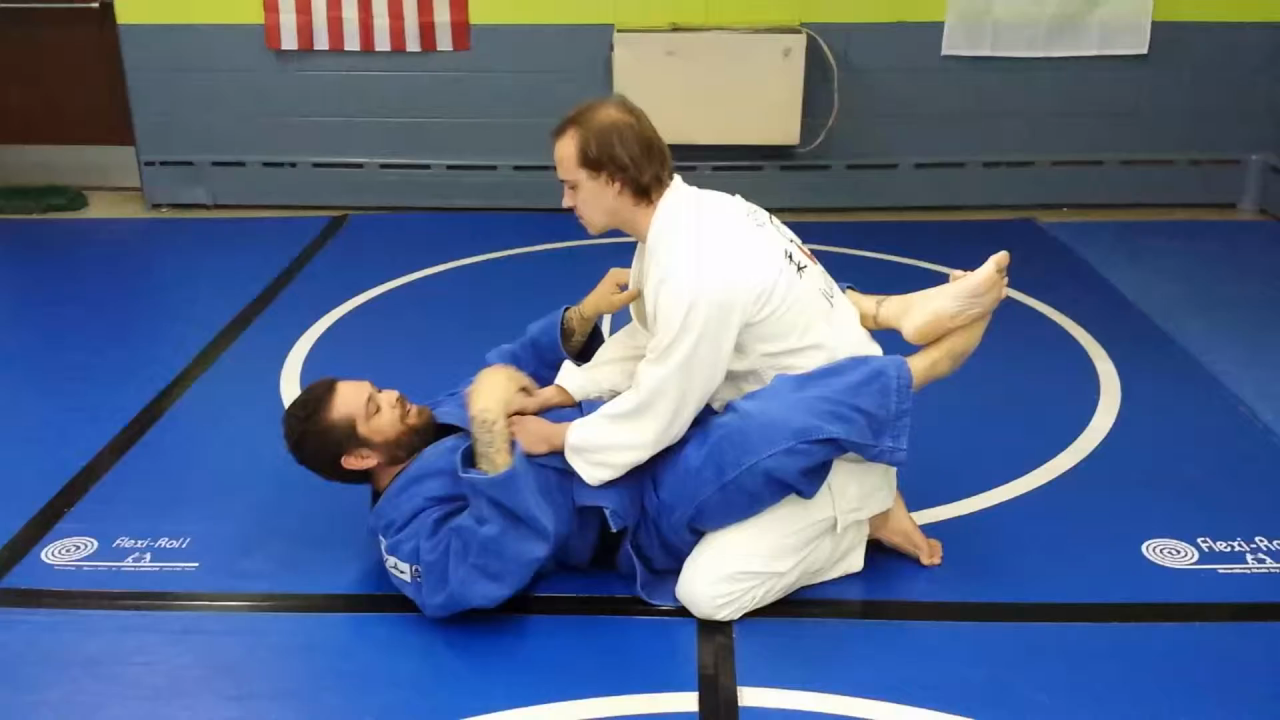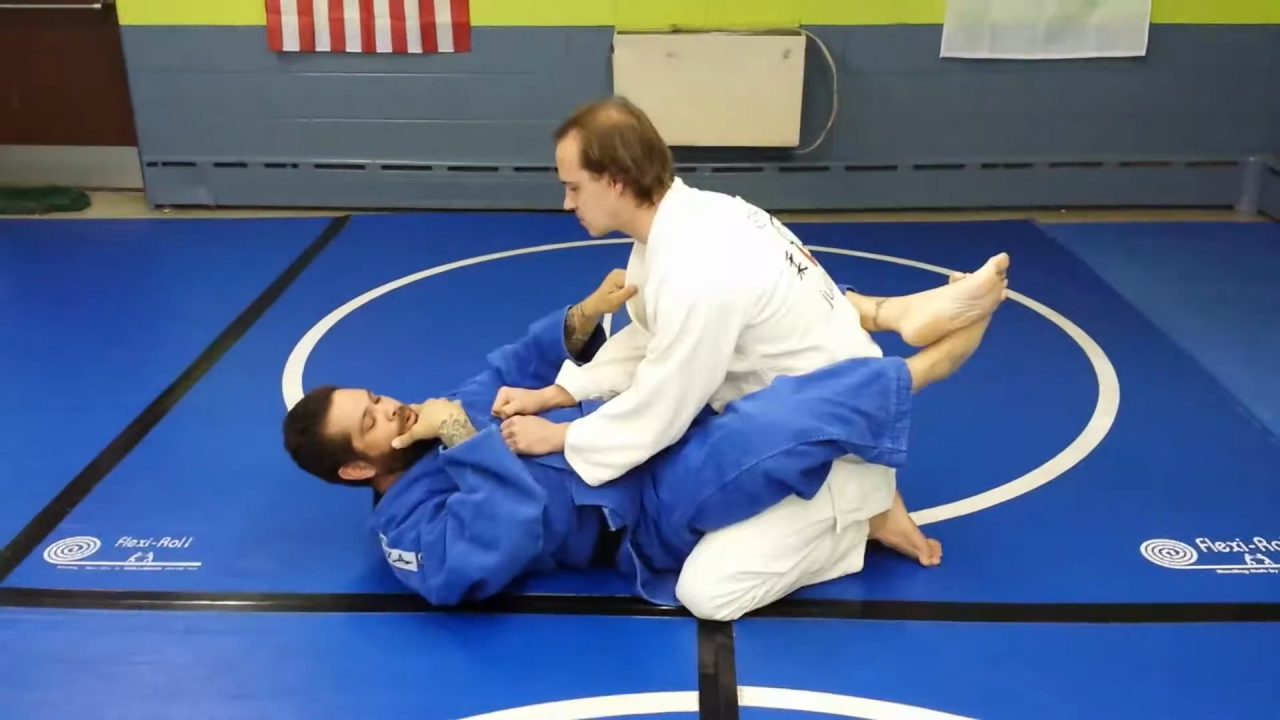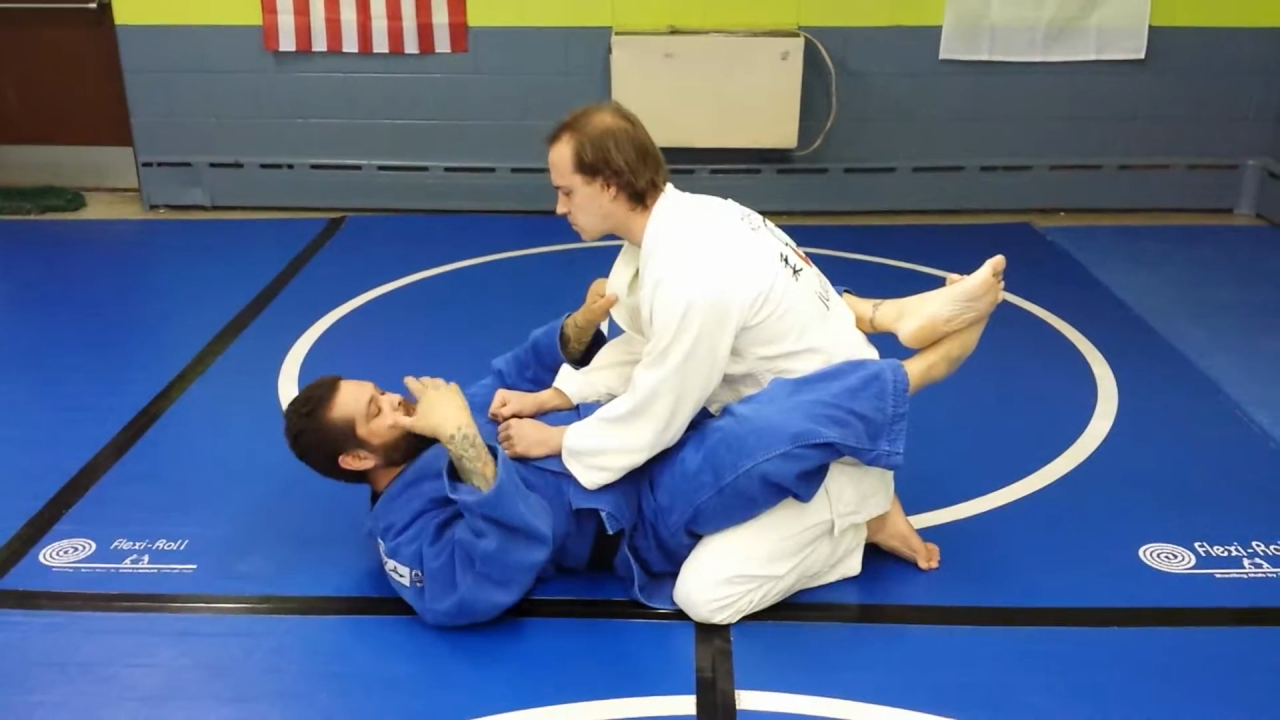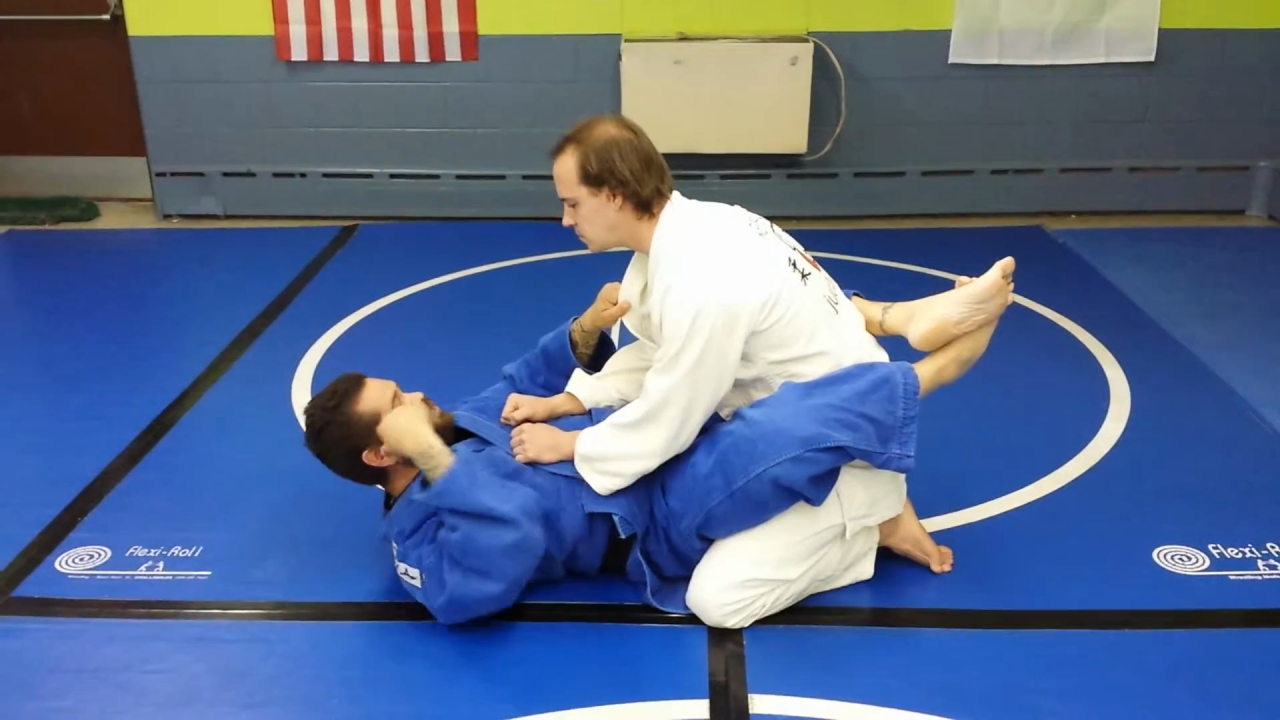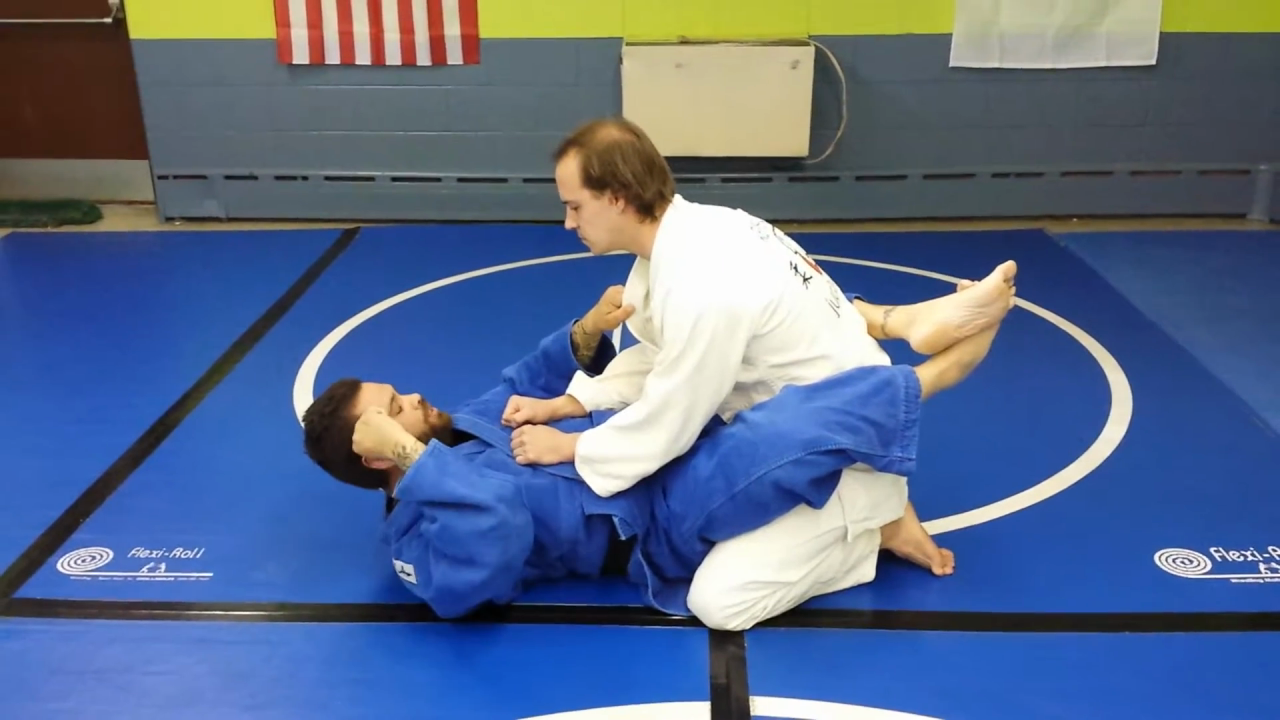
dt=0.4s
person 1, frame 1
left shoulder: (438, 417)
right shoulder: (410, 529)
left elbow: (519, 366)
right elbow: (501, 562)
left wrist: (584, 315)
right wrist: (490, 425)
right hip: (651, 510)
right knee: (777, 424)
right ankle: (927, 361)
person 1, frame 2
left shoulder: (436, 416)
right shoulder: (412, 528)
left elbow: (520, 367)
right elbow: (503, 533)
left wrist: (589, 313)
right wrist: (458, 431)
right hip: (651, 511)
right knee: (776, 426)
right ankle: (927, 362)
person 1, frame 3
left shoulder: (430, 420)
right shoulder: (408, 529)
left elbow: (519, 373)
right elbow: (500, 569)
left wrist: (582, 323)
right wrist: (465, 440)
right hip: (650, 512)
right knee: (770, 430)
right ankle: (923, 364)
person 1, frame 4
left shoulder: (455, 423)
right shoulder: (423, 537)
left elbow: (532, 380)
right elbow: (501, 555)
left wrist: (588, 327)
right wrist: (426, 454)
right hip: (660, 515)
right knee: (784, 432)
right ankle: (931, 368)
person 1, frame 5
left shoulder: (456, 428)
right shoulder: (425, 537)
left elbow: (532, 380)
right elbow: (491, 534)
left wrist: (589, 328)
right wrist: (406, 451)
right hip: (661, 520)
right knee: (777, 439)
right ankle: (934, 369)
person 2, frame 1
left shoulder: (699, 276)
right shoulder: (690, 214)
left elbow: (656, 417)
right elbow: (647, 341)
left wrist: (555, 437)
right wrist: (556, 394)
left knee: (709, 592)
left ankle: (866, 512)
person 2, frame 2
left shoulder: (699, 278)
right shoulder: (687, 214)
left elbow: (656, 416)
right elbow: (648, 341)
left wrist: (556, 438)
right wrist: (554, 395)
left knee: (709, 592)
left ankle: (862, 515)
person 2, frame 3
left shoulder: (695, 280)
right shoulder: (680, 218)
left elbow: (652, 420)
right elbow: (641, 349)
left wrist: (551, 441)
right wrist: (550, 398)
left knee: (707, 596)
left ankle: (861, 515)
person 2, frame 4
left shoulder: (704, 283)
right shoulder: (688, 224)
left elbow: (664, 427)
right elbow: (655, 354)
left wrist: (564, 445)
right wrist: (563, 402)
left ankle: (872, 515)
person 2, frame 5
left shoulder: (705, 287)
right shoulder: (690, 229)
left elbow: (664, 427)
right elbow: (657, 358)
left wrist: (566, 447)
right wrist: (565, 405)
left knee: (721, 600)
left ankle: (875, 523)
